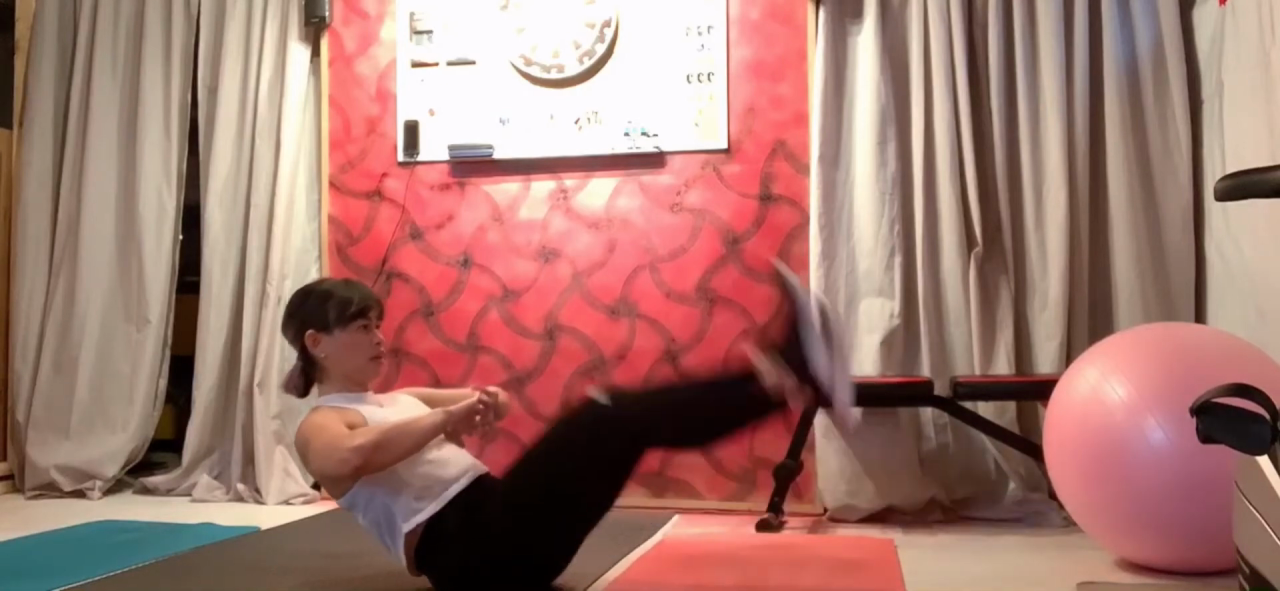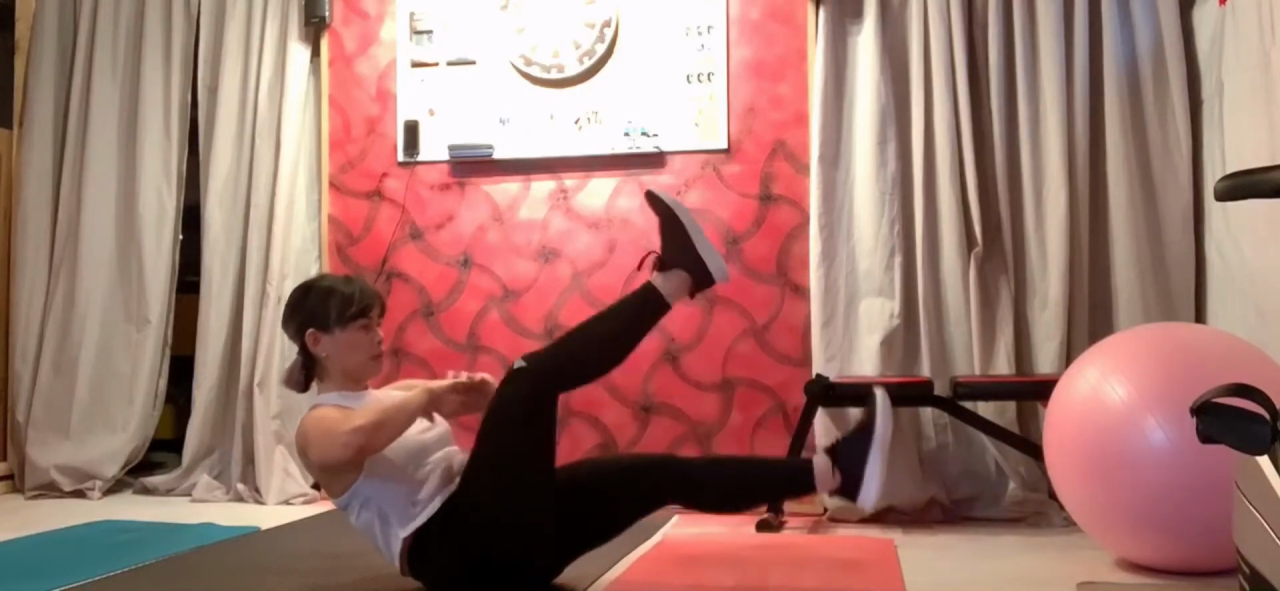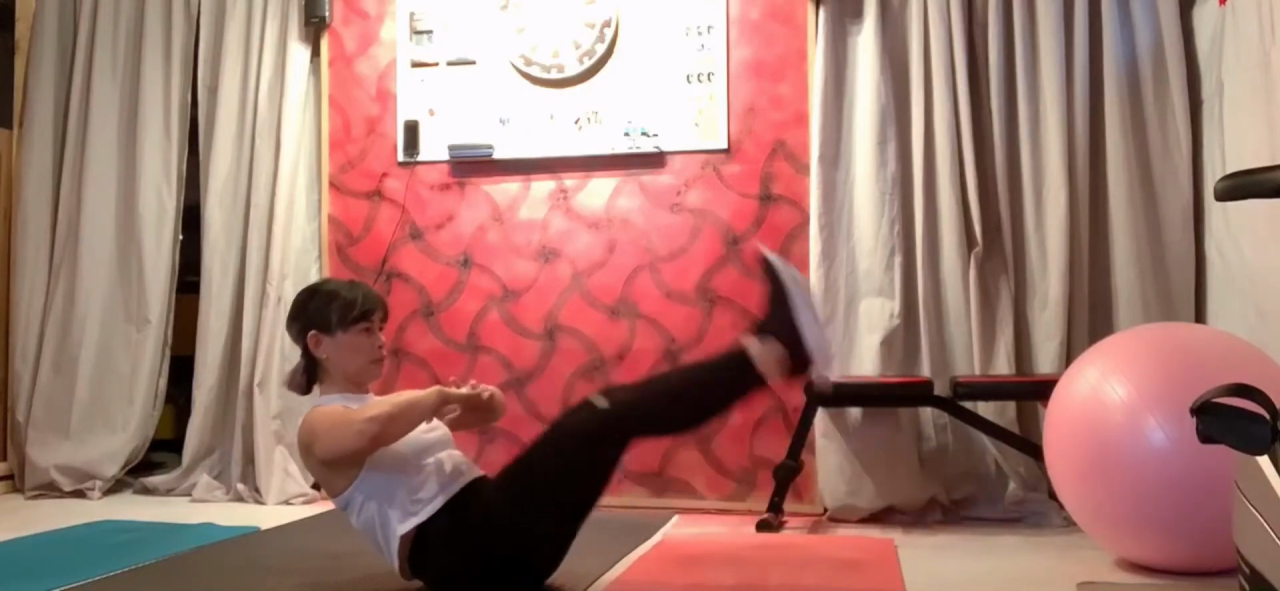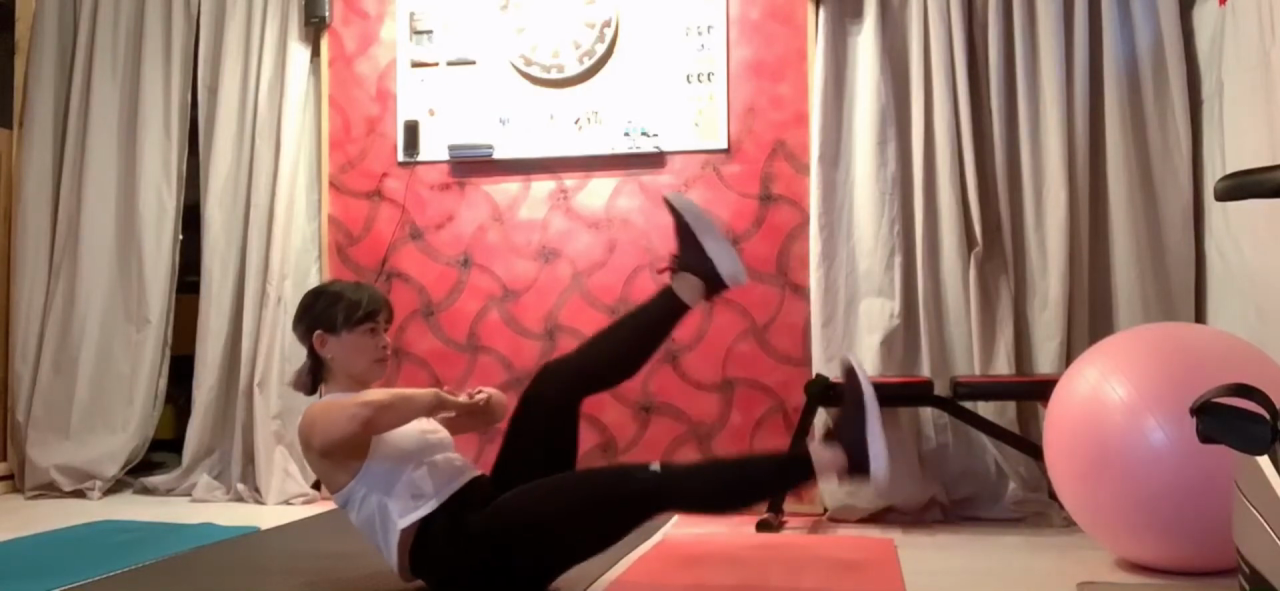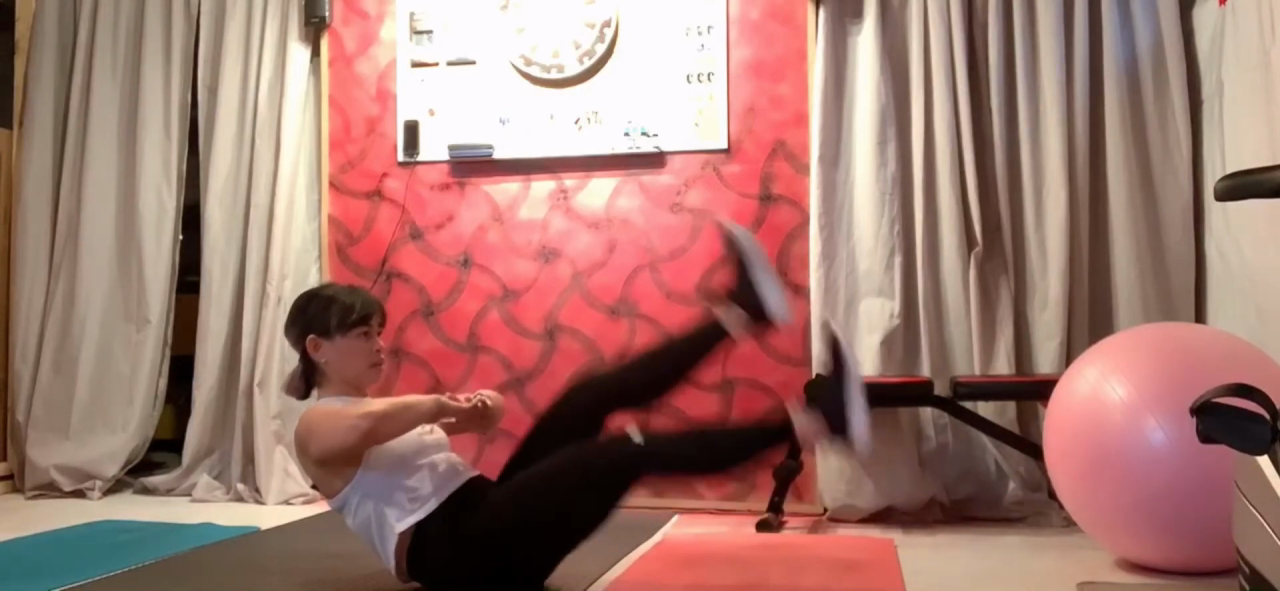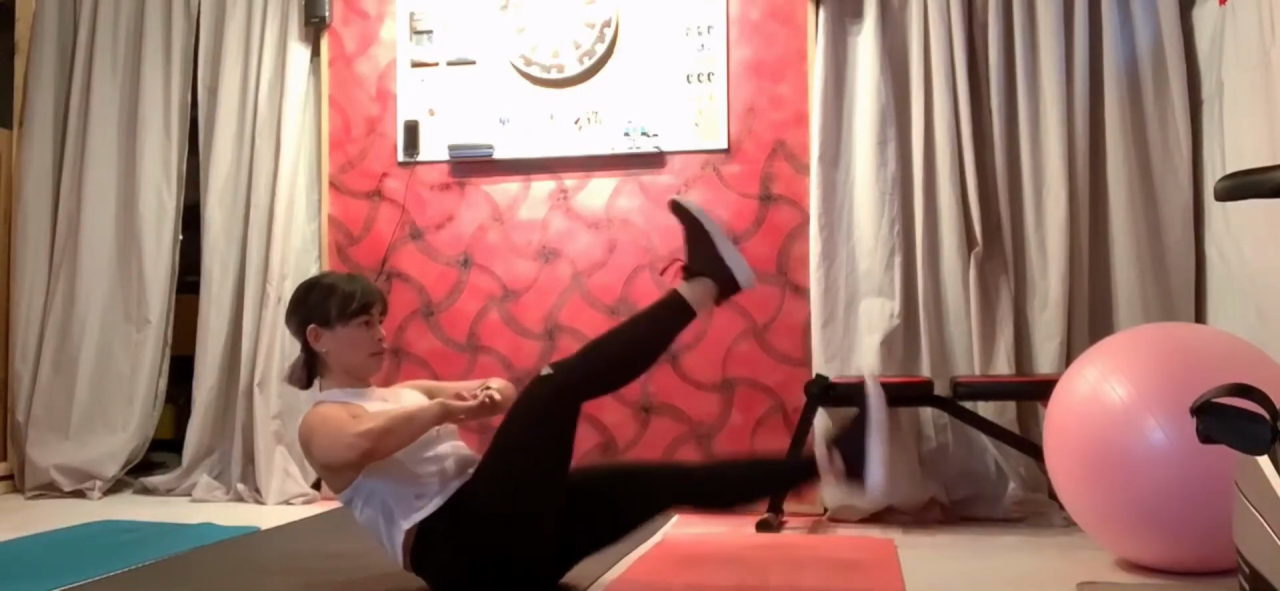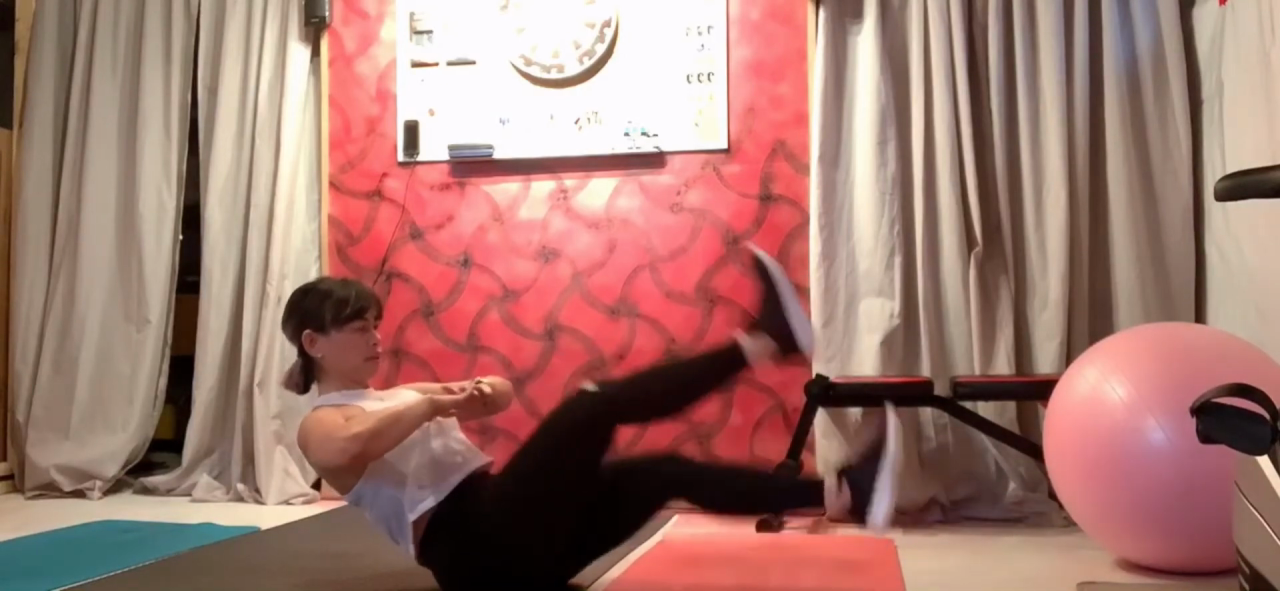
dt=0.4s
person 1, frame 1
left shoulder: (398, 399)
right shoulder: (322, 426)
left elbow: (490, 406)
right elbow: (349, 459)
left wrist: (481, 401)
right wrist: (444, 419)
left hip: (502, 531)
left knee: (628, 427)
right knee: (600, 417)
left ankle: (787, 378)
right ankle: (780, 377)
person 1, frame 2
left shoulder: (391, 395)
right shoulder: (321, 425)
left elbow: (486, 395)
right elbow: (352, 442)
left wrist: (467, 391)
right wrist: (428, 396)
left hip: (511, 534)
left knee: (661, 473)
right knee: (532, 378)
left ankle: (829, 472)
right ankle: (674, 279)
person 1, frame 3
left shoulder: (385, 407)
right shoulder: (322, 426)
left elbow: (489, 413)
right elbow: (367, 434)
left wrist: (476, 400)
right wrist: (439, 398)
left hip: (497, 531)
left knee: (608, 412)
right knee: (604, 414)
left ankle: (772, 353)
right ankle: (768, 356)
person 1, frame 4
left shoulder: (394, 406)
right shoulder: (322, 424)
left elbow: (495, 408)
right elbow: (363, 417)
left wrist: (477, 404)
right wrist: (439, 399)
left hip: (495, 518)
left knee: (560, 381)
right knee: (646, 483)
left ankle: (689, 283)
right ankle: (828, 458)
person 1, frame 5
left shoulder: (394, 406)
right shoulder: (317, 428)
left elbow: (494, 411)
right elbow: (359, 429)
left wrist: (477, 400)
right wrist: (439, 409)
left hip: (497, 527)
left knee: (588, 399)
right knee: (626, 452)
left ankle: (735, 318)
right ankle: (806, 421)
person 1, frame 6
left shoulder: (401, 393)
right shoulder: (323, 423)
left elbow: (506, 392)
right elbow: (357, 444)
left wrist: (485, 393)
right wrist: (443, 409)
left hip: (513, 536)
left knee: (666, 480)
right knee: (559, 382)
left ankle: (830, 464)
right ankle: (701, 288)
person 1, frame 7
left shoulder: (397, 399)
right shoulder: (321, 426)
left elbow: (504, 396)
right elbow: (348, 450)
left wrist: (479, 389)
right wrist: (430, 407)
left hip: (516, 530)
left knee: (670, 473)
right knee: (595, 402)
left ankle: (840, 495)
right ankle: (759, 342)
